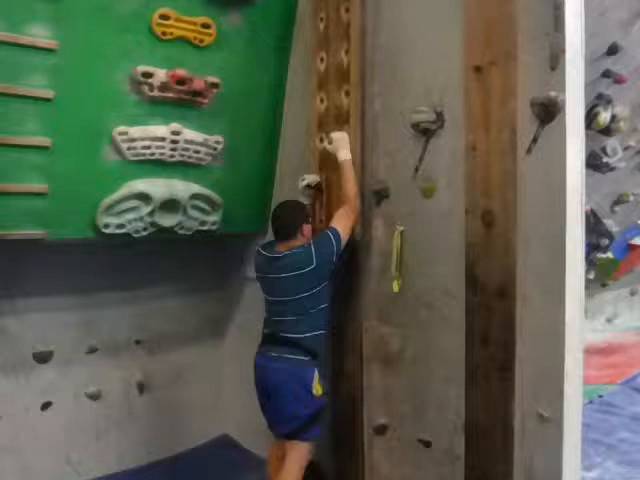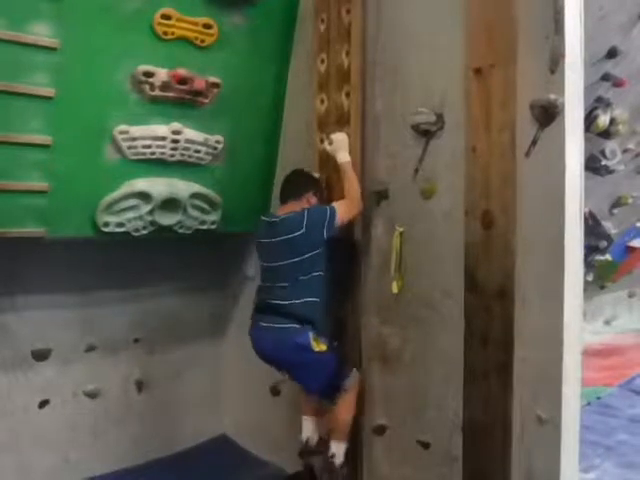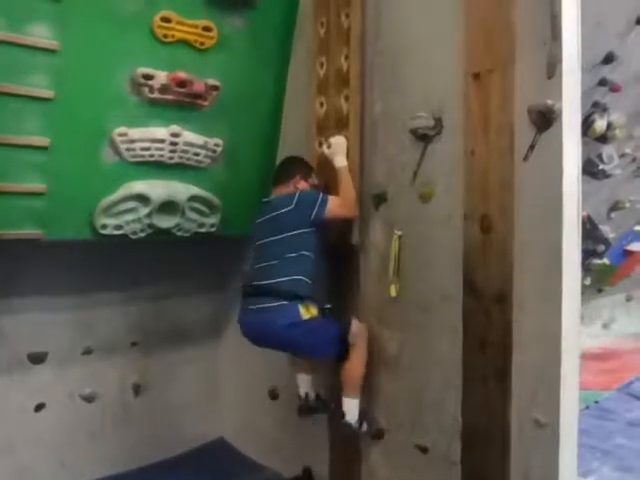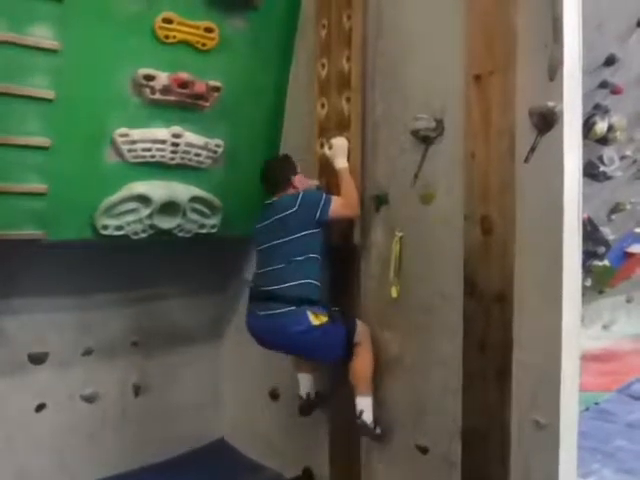
dt=0.7s
person 1, frame 1
left shoulder: (263, 258)
right shoulder: (317, 256)
left elbow: (285, 235)
right elbow: (350, 208)
right wrist: (343, 155)
left hip: (266, 360)
right hip: (298, 366)
left knee: (283, 440)
right knee: (298, 451)
person 1, frame 2
left shoulder: (265, 226)
right shoulder: (309, 221)
right elbow: (354, 204)
left wrist: (311, 179)
right wrist: (342, 156)
left hip: (261, 331)
right hip: (294, 335)
left knee: (317, 378)
right knee: (348, 385)
left ankle: (309, 439)
person 1, frame 3
left shoulder: (265, 211)
right shoulder: (299, 201)
right elbow: (350, 208)
right wrist: (340, 160)
left hip: (250, 317)
right hip: (281, 314)
left knee: (305, 332)
right knee: (356, 334)
left ankle: (306, 397)
right ankle: (351, 417)
person 1, frame 4
left shoulder: (266, 215)
right shoulder: (304, 201)
right elbow: (352, 208)
left wrist: (312, 192)
right wrist: (340, 162)
left hip: (258, 320)
right hip: (290, 319)
left knee: (307, 333)
right knee: (360, 335)
left ankle: (307, 396)
right ankle: (365, 416)
